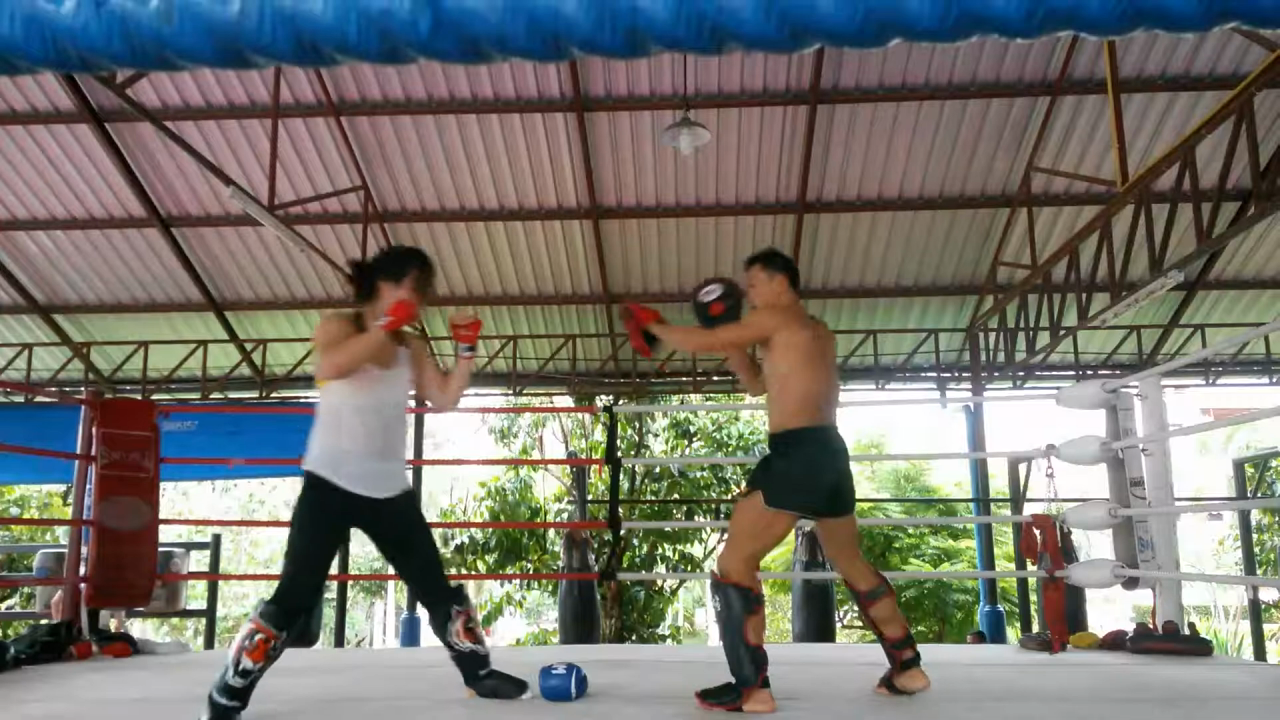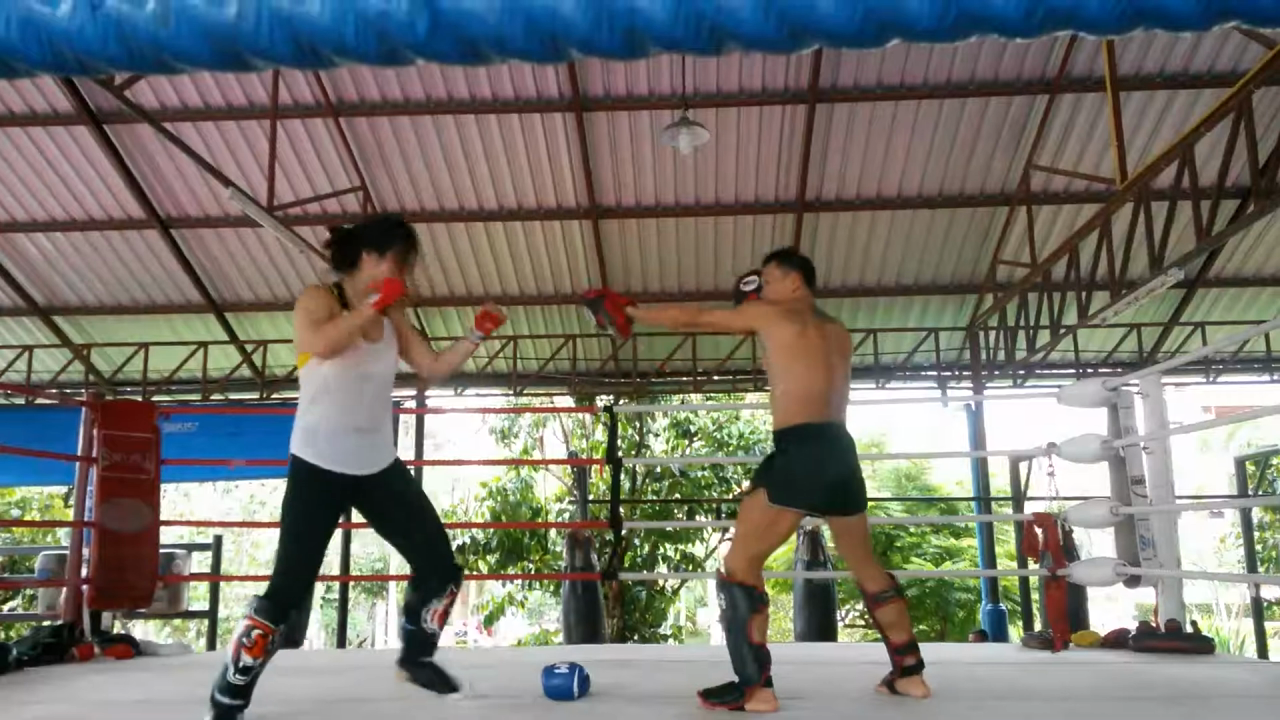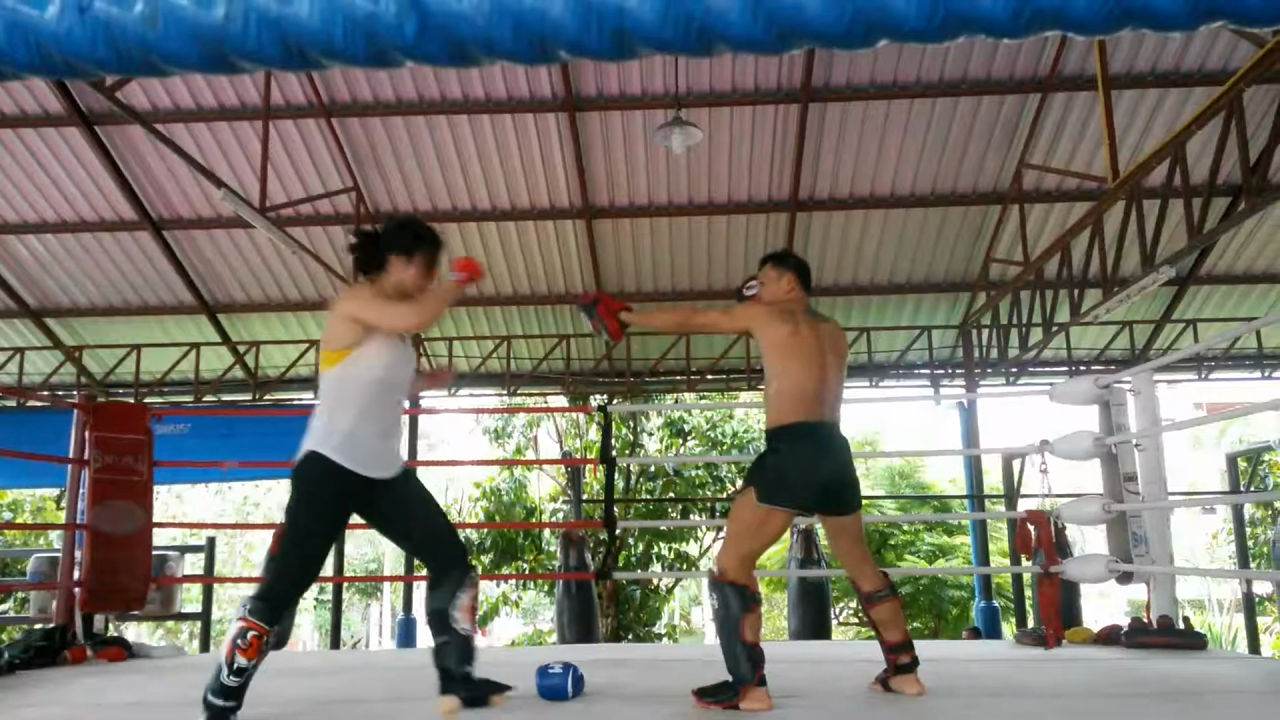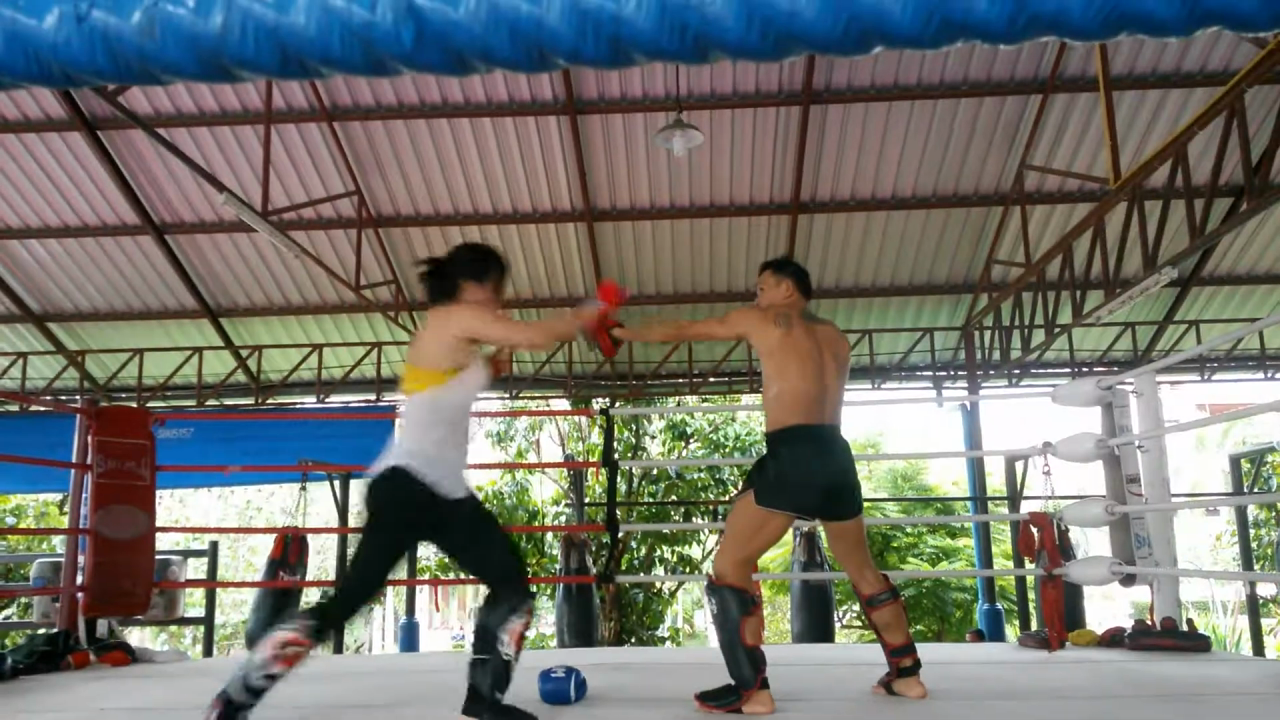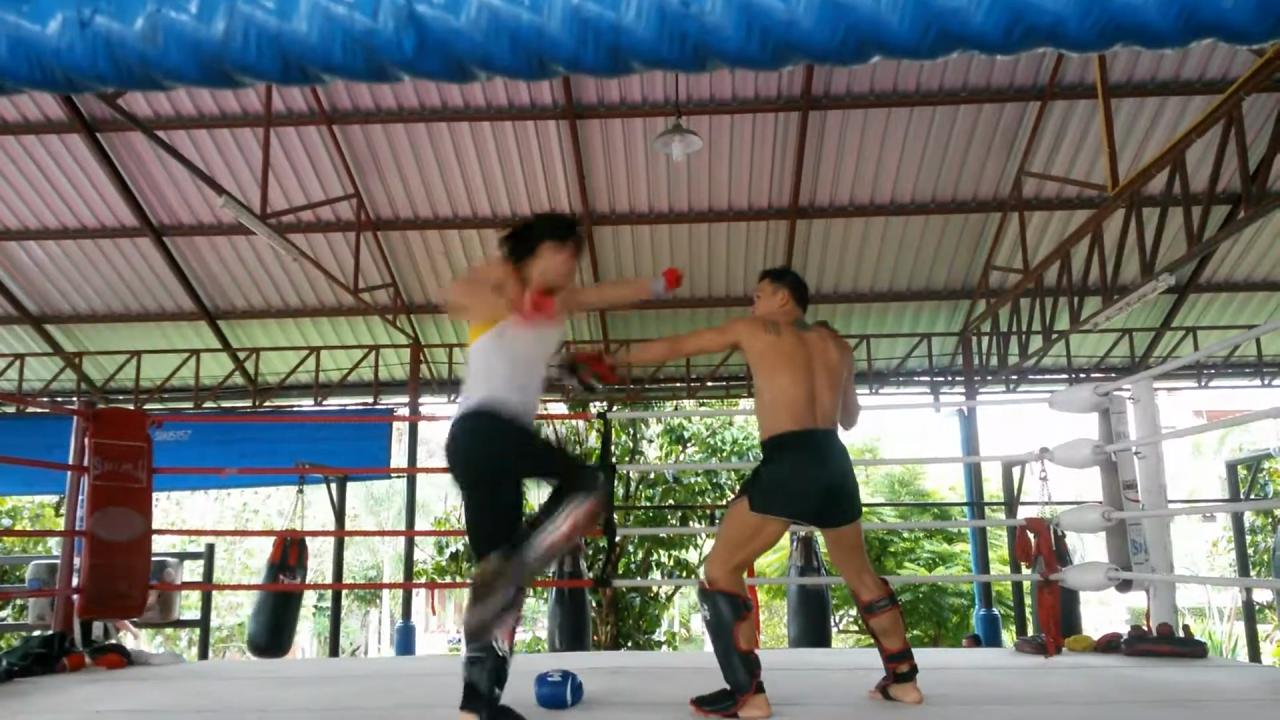
dt=0.2s
person 1, frame 1
left shoulder: (410, 346)
right shoulder: (337, 326)
left elbow: (446, 397)
right elbow: (329, 367)
left wrist: (465, 348)
right wrist: (384, 326)
left hip: (389, 492)
right hip: (328, 486)
left knee: (436, 590)
right knee: (294, 598)
left ankle: (478, 672)
person 1, frame 2
left shoulder: (392, 318)
right shoulder: (317, 300)
left elbow: (435, 368)
right elbow: (321, 345)
left wrist: (477, 336)
right wrist: (373, 303)
left hip: (380, 469)
right hip: (317, 469)
left knee: (439, 565)
right knee: (288, 589)
left ankle: (416, 656)
person 1, frame 3
left shoulder: (392, 319)
right shoulder: (355, 300)
right elbow: (415, 319)
left wrist: (422, 378)
right wrist: (456, 280)
left hip: (385, 472)
right hip: (330, 467)
left knee: (452, 560)
right knee: (283, 586)
left ankle: (456, 678)
person 1, frame 4
left shoulder: (450, 338)
right shoulder: (456, 319)
right elbow: (535, 337)
left wrist: (485, 370)
right wrist: (592, 311)
left hip: (445, 490)
right hip: (407, 484)
left knee: (512, 580)
right knee: (346, 601)
person 1, frame 5
left shoulder: (554, 301)
right shoulder: (497, 275)
left elbow: (612, 294)
right elbow: (457, 296)
left wrist: (659, 285)
right wrist: (517, 305)
left hip: (509, 437)
right hip: (483, 427)
left knee: (497, 567)
right knee: (585, 484)
right ankle: (507, 573)
person 2, frame 1
left shoulder: (775, 317)
right shoulder: (820, 332)
left elbow: (705, 343)
left wrist: (652, 325)
right wrist: (728, 332)
left hip: (796, 455)
right hip: (830, 453)
left knee: (734, 563)
right knee: (852, 564)
left ankle: (751, 686)
right ankle: (907, 667)
person 2, frame 2
left shoulder: (773, 313)
right shoulder: (836, 331)
left elbow: (694, 317)
left wrist: (631, 311)
left hip: (800, 453)
right hip: (839, 452)
left knee: (740, 562)
right knee: (865, 564)
left ankle: (754, 685)
right ankle: (910, 671)
person 2, frame 3
left shoulder: (765, 314)
right shoulder: (833, 333)
left elbow: (688, 319)
left wrist: (625, 316)
left hip: (792, 451)
right hip: (833, 451)
left knee: (732, 561)
right knee: (860, 563)
left ankle: (748, 684)
right ankle: (904, 669)
person 2, frame 4
left shoulder: (763, 319)
right shoulder: (835, 337)
left elbow: (683, 330)
left wrist: (621, 332)
left hip: (792, 457)
right hip: (834, 455)
left knee: (729, 565)
right knee: (861, 567)
left ankle: (750, 688)
right ankle: (906, 672)
person 2, frame 5
left shoulder: (752, 329)
right shoulder: (834, 345)
left elbow: (673, 347)
left wrist: (614, 358)
left hip: (789, 462)
right hip: (834, 461)
left knee: (720, 569)
right knee: (860, 573)
right ankle: (903, 677)
